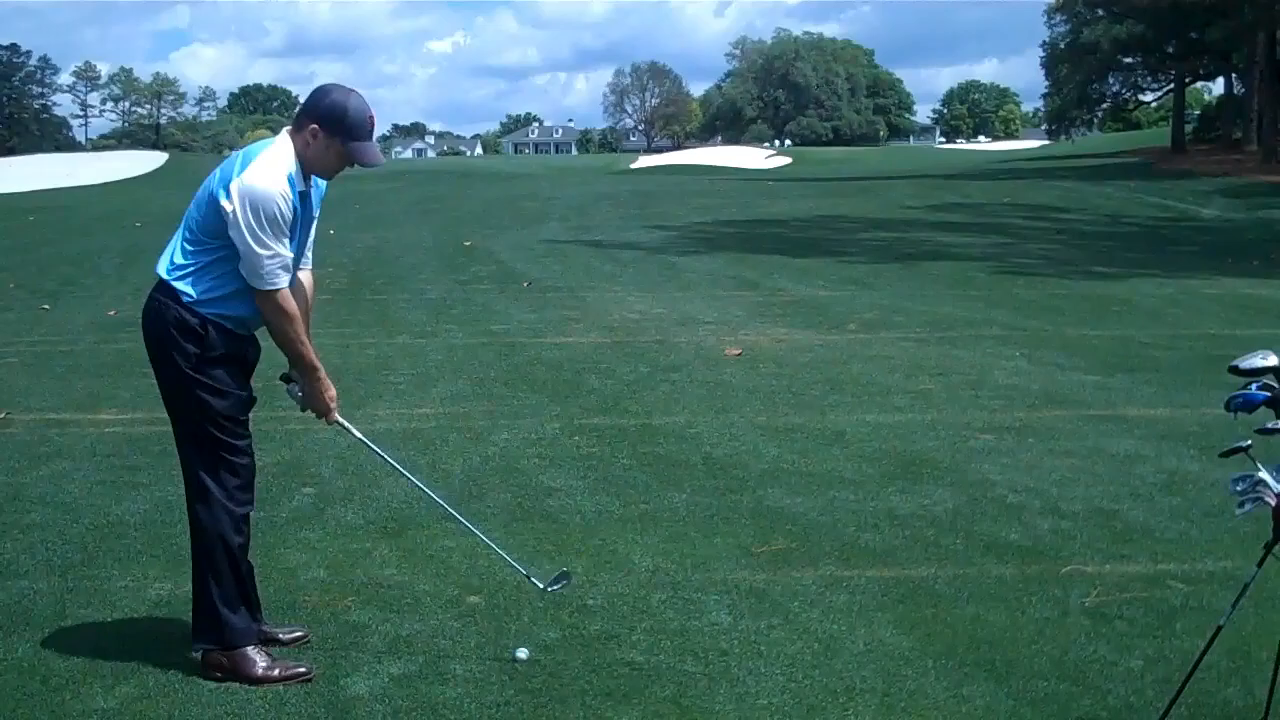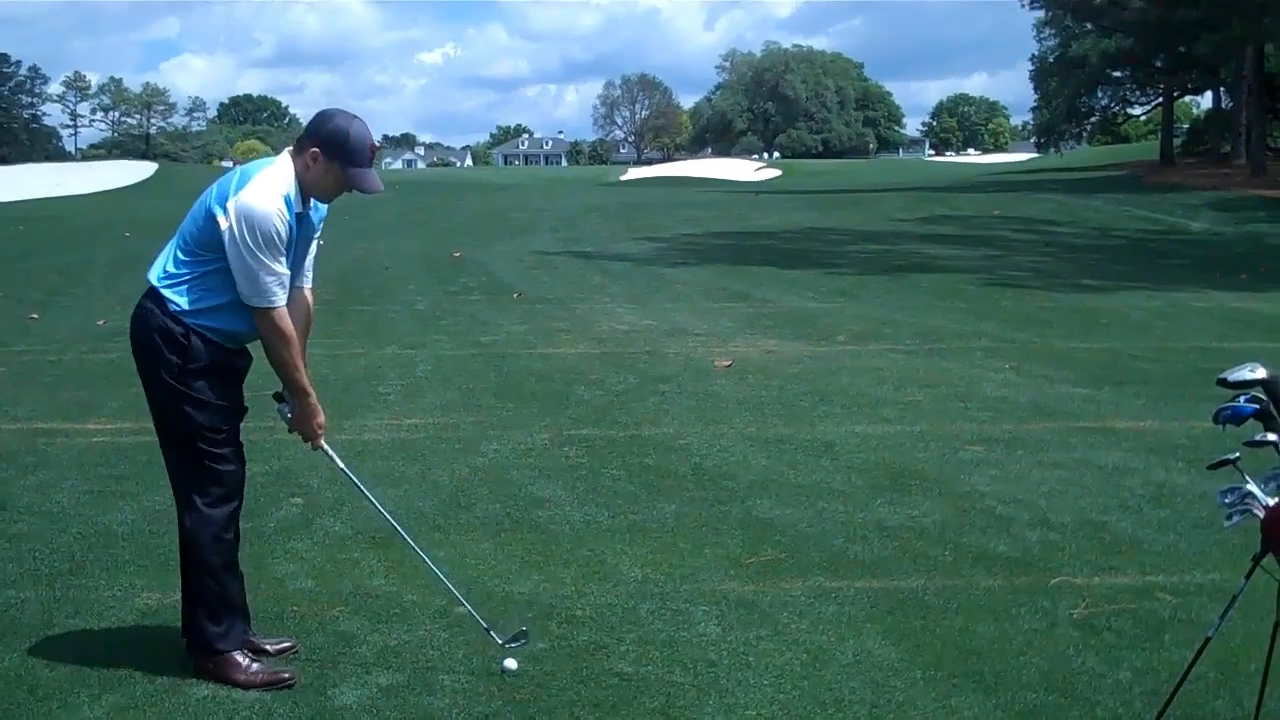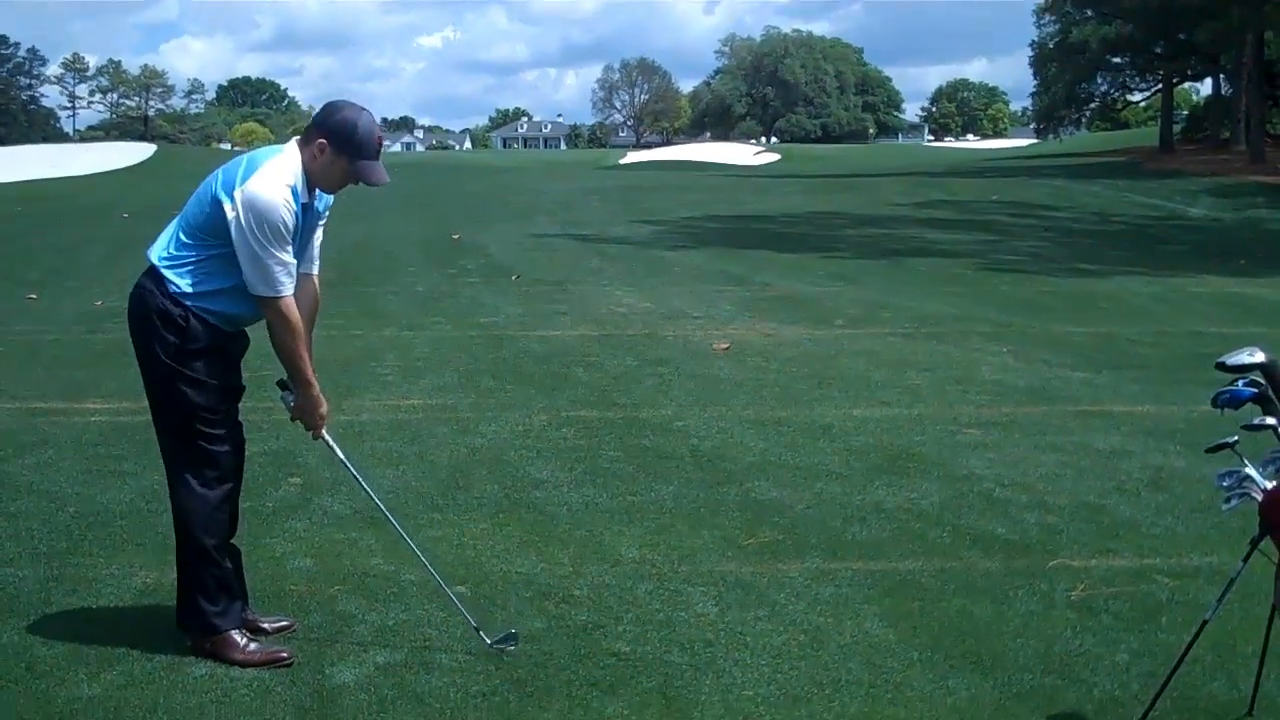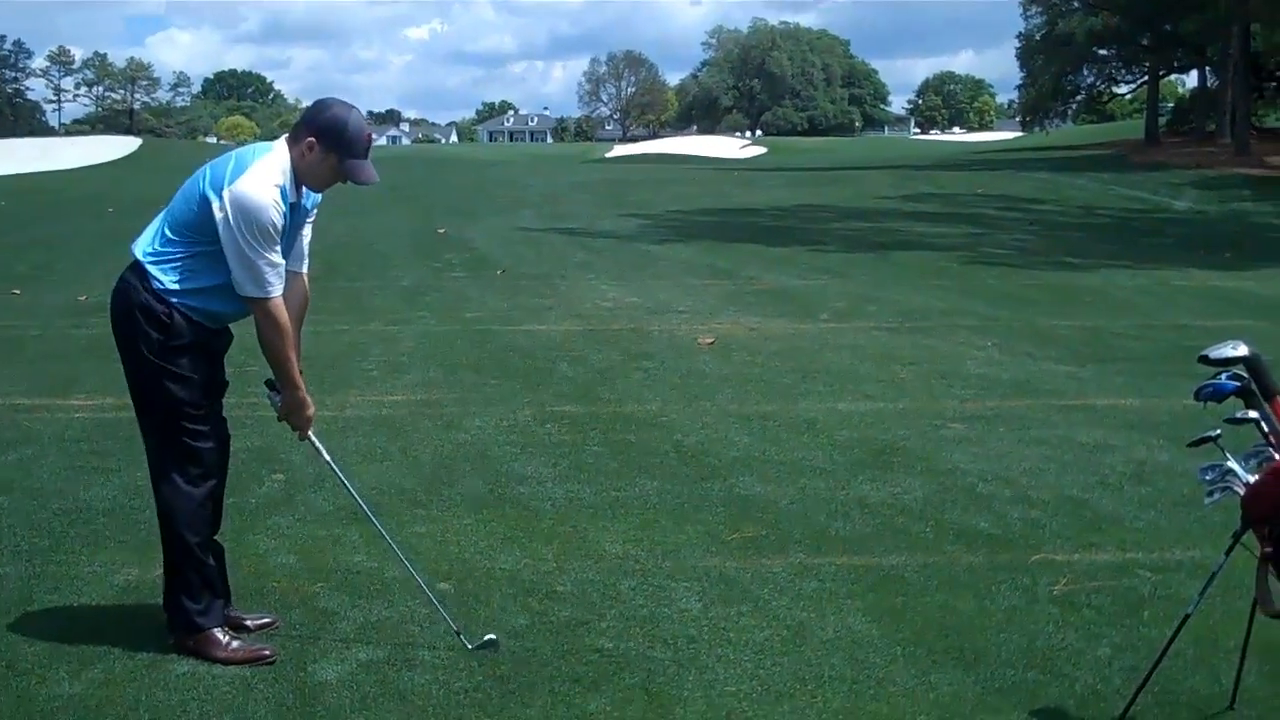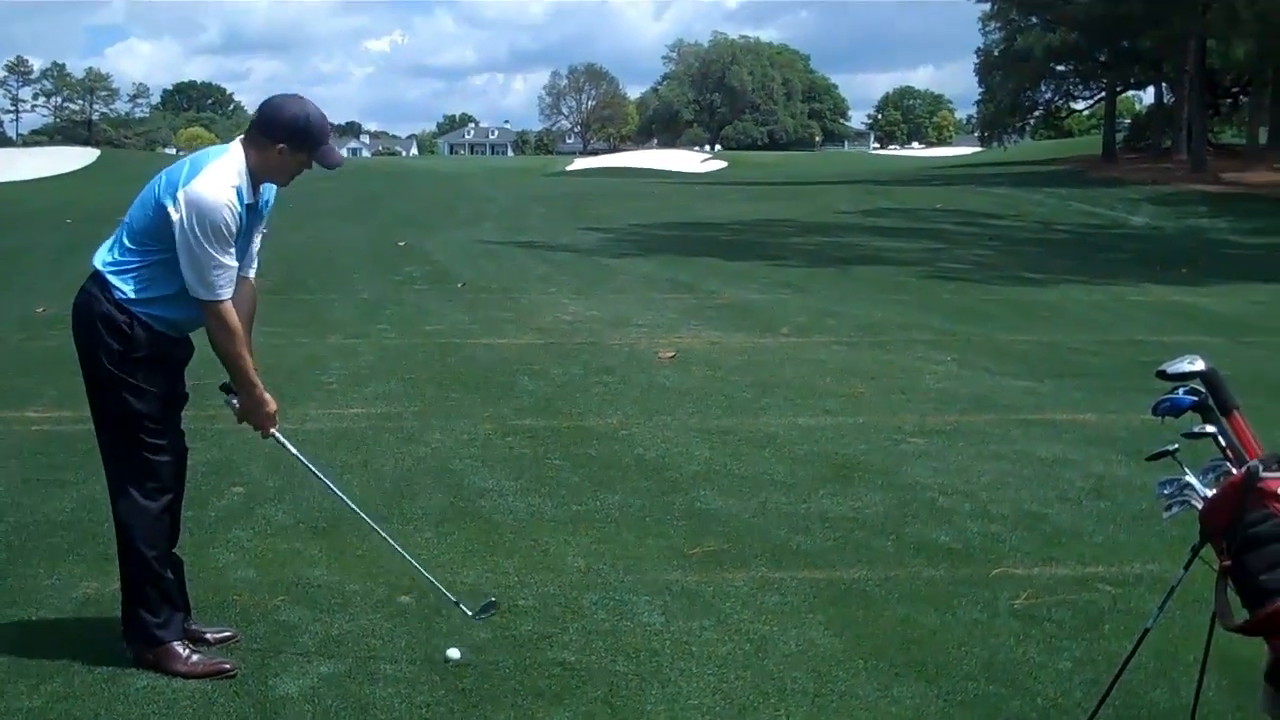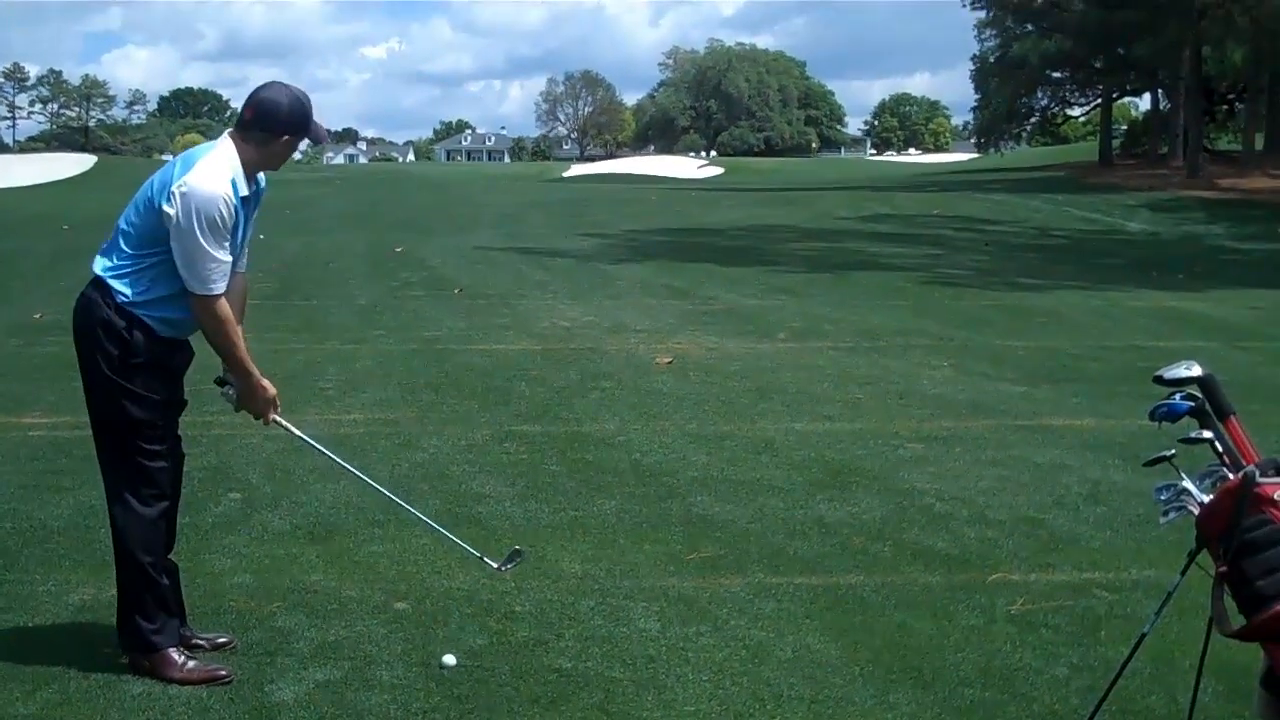
dt=0.2s
person 1, frame 1
left shoulder: (308, 182)
right shoulder: (261, 184)
left elbow: (299, 276)
right elbow: (273, 297)
left wrist: (306, 370)
right wrist: (315, 376)
left hip: (220, 328)
right hip: (188, 327)
left knee: (230, 474)
right knee: (224, 477)
left ankle: (236, 618)
right ankle: (227, 643)
person 1, frame 2
left shoulder: (308, 202)
right shoulder: (259, 203)
left elbow: (298, 295)
right elbow: (270, 315)
left wrist: (299, 390)
right wrist: (305, 399)
left hip: (213, 340)
right hip: (175, 337)
left knee: (224, 483)
right knee: (209, 486)
left ankle: (227, 626)
right ankle: (215, 645)
person 1, frame 3
left shoulder: (313, 190)
right shoulder: (266, 192)
left elbow: (305, 282)
right elbow: (278, 305)
left wrist: (303, 378)
right wrist: (308, 390)
left hip: (210, 320)
right hip: (173, 318)
left knee: (223, 460)
right knee: (204, 466)
left ankle: (225, 604)
right ankle: (213, 624)
person 1, frame 4
left shoulder: (299, 188)
right shoulder: (255, 192)
left elbow: (293, 282)
right elbow: (267, 307)
left wrist: (291, 379)
right wrist: (295, 392)
left hip: (193, 315)
right hip: (156, 314)
left knee: (208, 456)
right knee: (188, 464)
left ankle: (208, 601)
right ankle: (196, 622)
person 1, frame 5
left shoulder: (255, 189)
right shoulder: (210, 194)
left elbow: (243, 283)
right elbow: (216, 309)
left wrist: (246, 381)
right wrist: (254, 391)
left hip: (154, 326)
right hip: (118, 326)
left knee: (165, 471)
right knee: (145, 477)
left ankle: (168, 615)
right ankle: (155, 636)
person 1, frame 6
left shoulder: (244, 180)
right shoulder: (205, 188)
left elbow: (234, 279)
right elbow: (208, 302)
left wrist: (242, 373)
right wrist: (250, 380)
left hip: (153, 332)
right hip: (119, 330)
left knee: (161, 477)
right knee: (141, 482)
left ankle: (164, 623)
right ankle: (150, 642)
